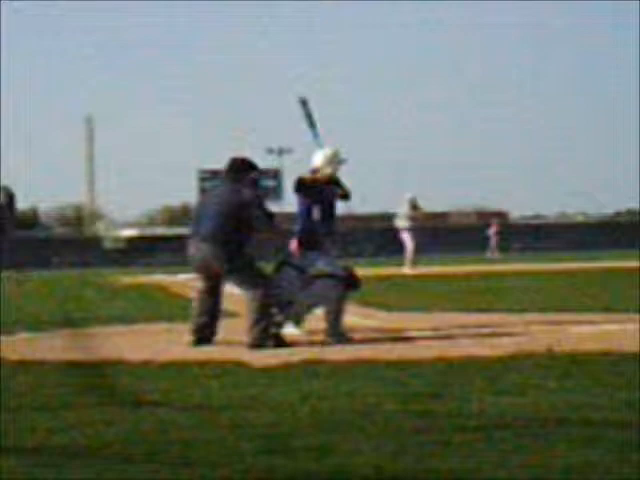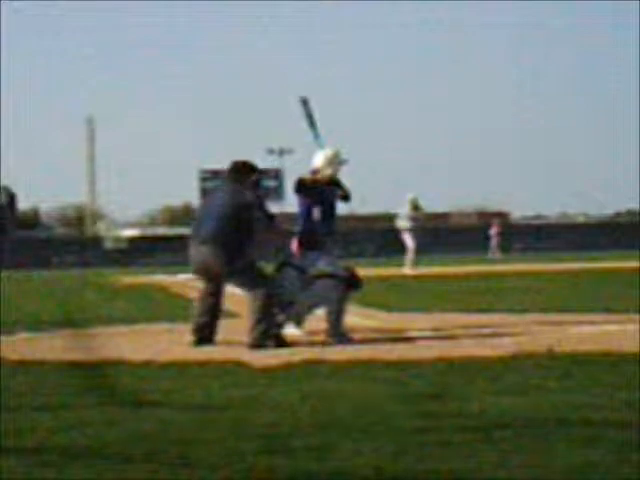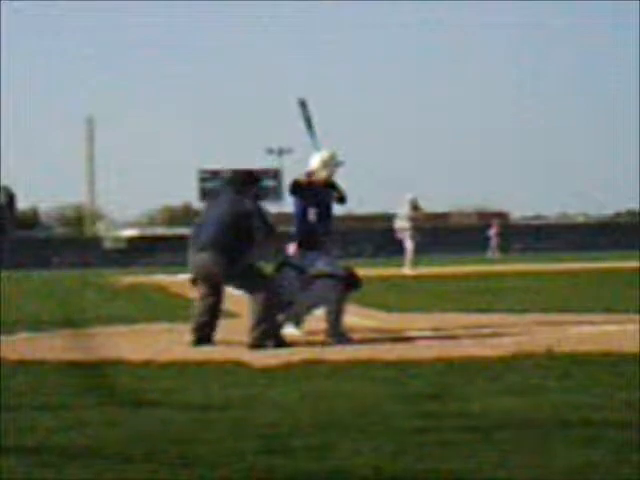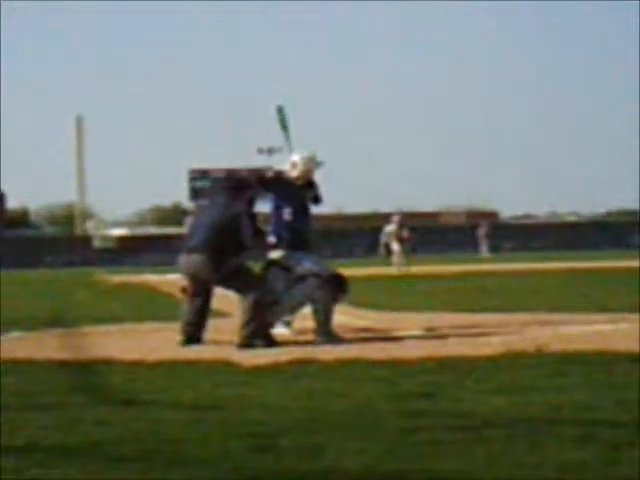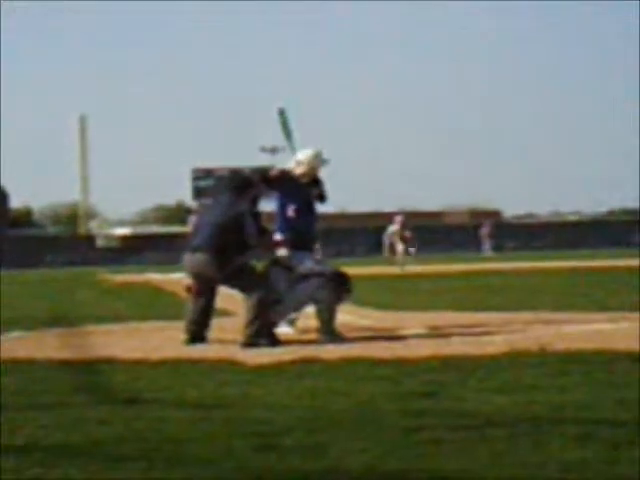
dt=0.2s
person 1, frame 1
left shoulder: (331, 183)
right shoulder: (307, 183)
left elbow: (345, 195)
right elbow: (300, 186)
right wrist: (314, 175)
left hip: (325, 241)
right ankle: (288, 321)
person 1, frame 2
left shoulder: (332, 184)
right shoulder: (307, 184)
left elbow: (346, 196)
right elbow: (299, 187)
right wrist: (314, 176)
left hip: (325, 241)
right ankle: (289, 321)
person 1, frame 3
left shoulder: (328, 186)
right shoulder: (303, 186)
left elbow: (342, 198)
right elbow: (294, 188)
right wrist: (310, 178)
left hip: (322, 242)
right hip: (304, 244)
left knee: (331, 281)
right knee: (299, 283)
right ankle: (288, 322)
person 1, frame 4
left shoulder: (308, 185)
right shoulder: (279, 183)
left elbow: (316, 199)
right elbow: (263, 181)
right wrist: (282, 172)
left hip: (302, 241)
right hip: (281, 242)
right ankle: (278, 321)
person 1, frame 5
left shoulder: (313, 182)
right shoulder: (285, 181)
left elbow: (321, 197)
right elbow: (268, 180)
right wrist: (287, 171)
left hip: (308, 239)
right hip: (288, 240)
right knee: (286, 279)
right ankle: (283, 320)
person 2, frame 1
left shoulder: (210, 194)
right shoulder: (246, 195)
right elbow: (266, 225)
left hip: (195, 248)
right hip: (220, 249)
left knee: (209, 287)
right knee: (258, 285)
left ankle: (201, 335)
right ankle: (260, 338)
person 2, frame 2
left shoulder: (212, 196)
right shoulder: (247, 197)
right elbow: (266, 227)
left hip: (196, 251)
right hip: (220, 252)
left knee: (212, 287)
right knee: (260, 286)
left ankle: (202, 335)
right ankle: (261, 337)
person 2, frame 3
left shoulder: (213, 204)
right shoulder: (247, 206)
right elbow: (264, 239)
left wrist: (199, 274)
left hip: (196, 258)
right hip: (219, 258)
left knee: (210, 289)
right knee: (263, 287)
left ankle: (201, 335)
right ankle: (262, 338)
person 2, frame 4
left shoulder: (208, 207)
right shoulder: (240, 211)
right elbow: (254, 244)
left hip: (186, 260)
right hip: (209, 261)
left knee: (199, 288)
right knee: (254, 288)
left ankle: (190, 334)
right ankle: (252, 337)
person 2, frame 5
left shoulder: (208, 207)
right shoulder: (243, 209)
right elbow: (256, 241)
left hip: (190, 259)
right hip: (213, 260)
left knee: (204, 287)
right knee: (258, 286)
left ankle: (194, 333)
right ankle: (255, 336)
